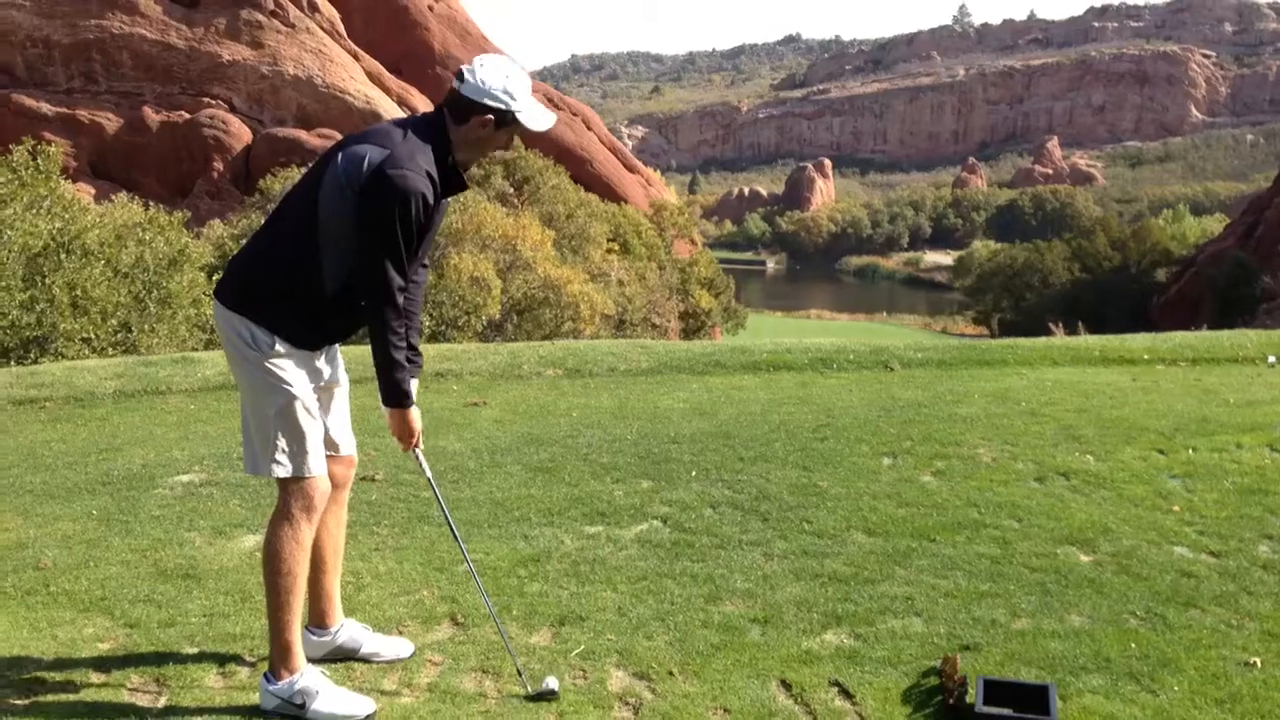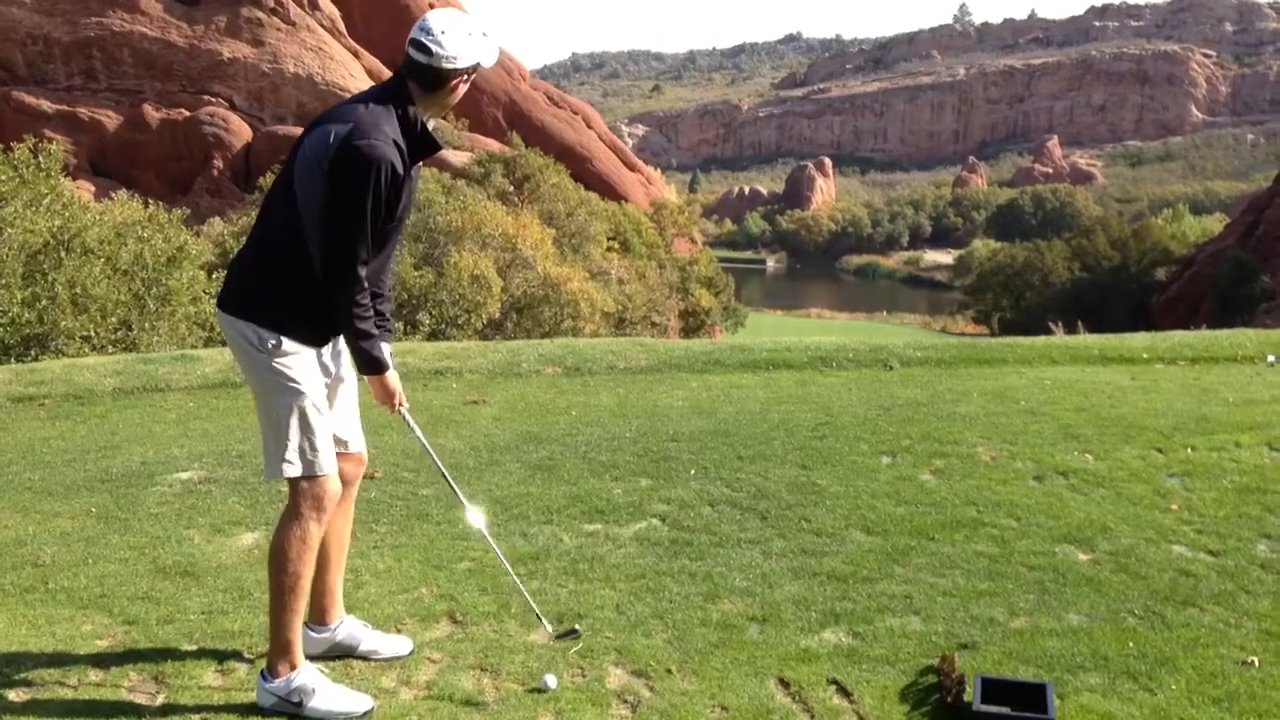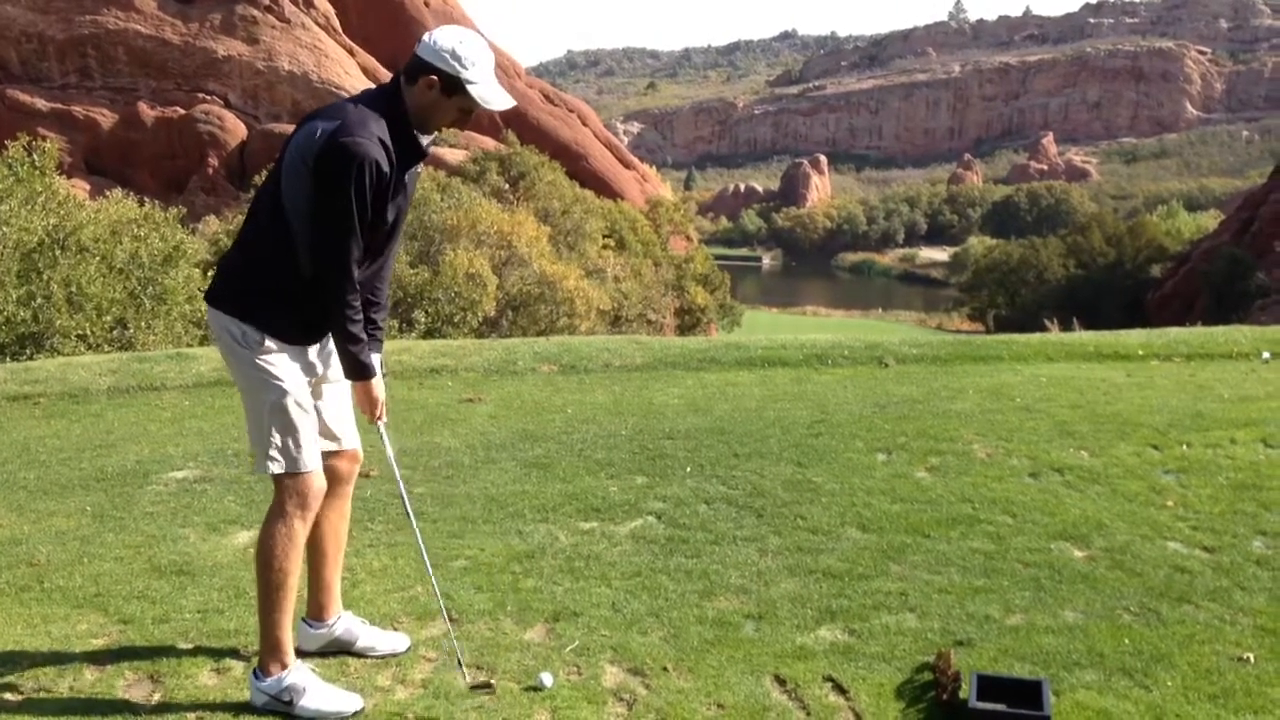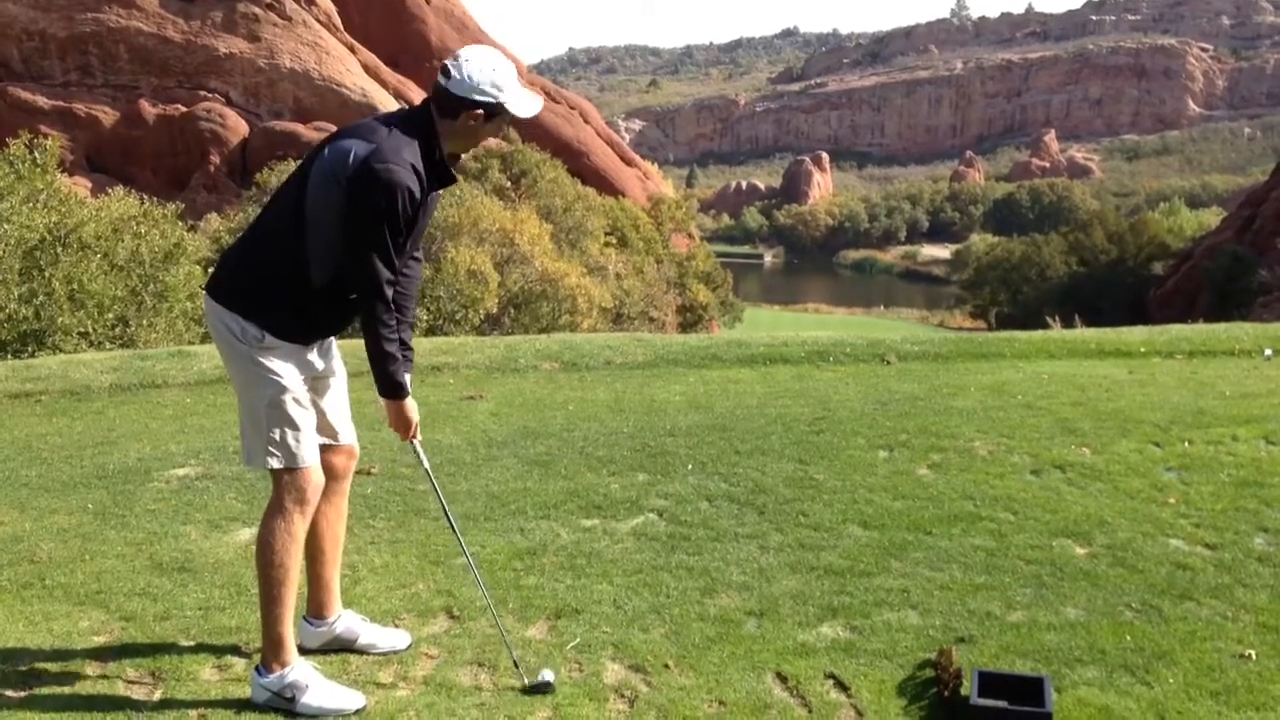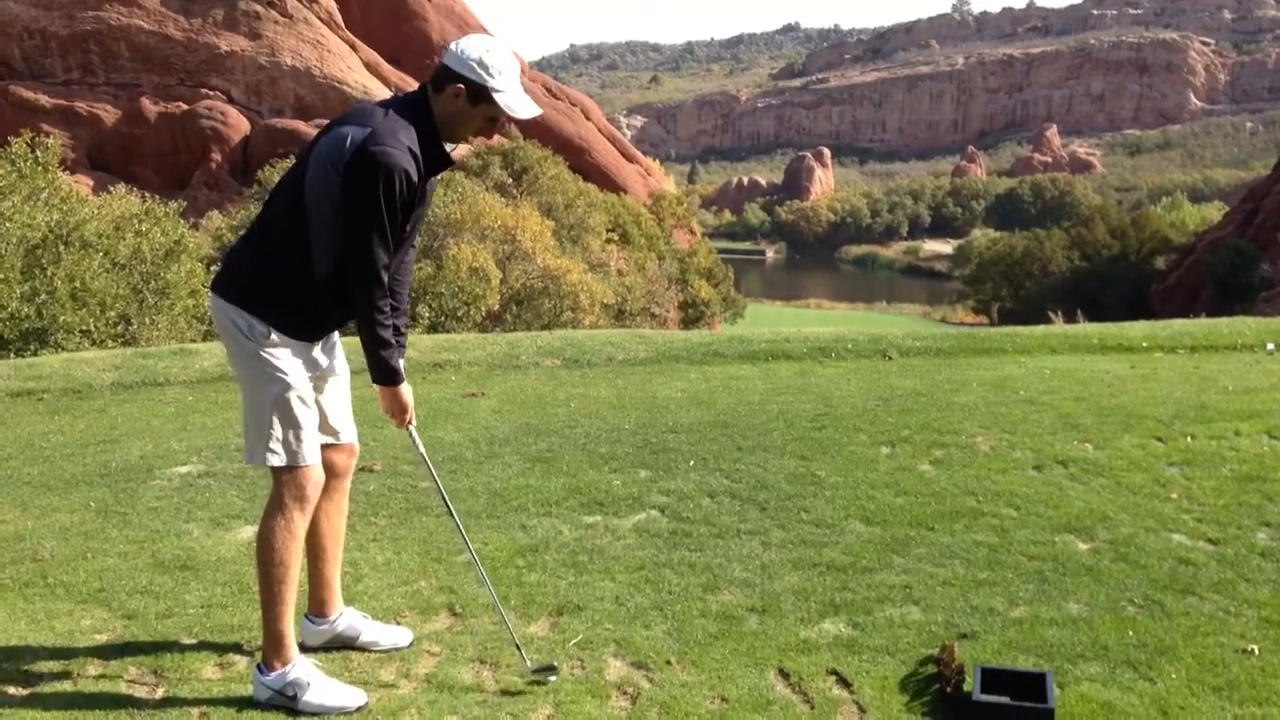
dt=1s
person 1, frame 1
left shoulder: (424, 159)
right shoulder: (402, 176)
left elbow: (407, 279)
right elbow: (385, 293)
left wrist: (408, 379)
right wrist: (399, 398)
left hip: (308, 323)
right hip: (267, 324)
left knee: (338, 470)
right knee: (305, 490)
left ankle: (327, 627)
person 1, frame 2
left shoulder: (392, 129)
right shoulder: (370, 145)
left elbow: (369, 259)
right elbow: (342, 270)
left wrist: (380, 346)
right wrist: (376, 363)
left hip: (312, 320)
right hip: (274, 323)
left knee: (347, 468)
right knee: (317, 490)
left ankle: (326, 624)
person 1, frame 3
left shoulder: (397, 141)
right shoulder: (356, 144)
left elbow: (372, 262)
right elbow: (335, 270)
left wrist: (371, 354)
right wrist: (360, 370)
left hip: (307, 321)
right hip: (261, 321)
left knee: (342, 465)
right knee: (303, 487)
left ankle: (324, 619)
person 1, frame 4
left shoulder: (418, 156)
right shoulder: (388, 170)
left elbow: (400, 272)
right elbow: (373, 289)
left wrist: (400, 373)
right wrist: (395, 392)
left hip: (303, 318)
right hip: (259, 319)
left knee: (338, 460)
right knee: (299, 483)
left ankle: (324, 617)
person 1, frame 5
left shoulder: (415, 142)
right shoulder: (385, 152)
left elbow: (394, 262)
right elbow: (367, 275)
left wrist: (395, 360)
right wrist: (389, 375)
left hip: (308, 315)
right hip: (265, 315)
left knee: (338, 458)
right knee: (299, 481)
left ankle: (326, 615)
